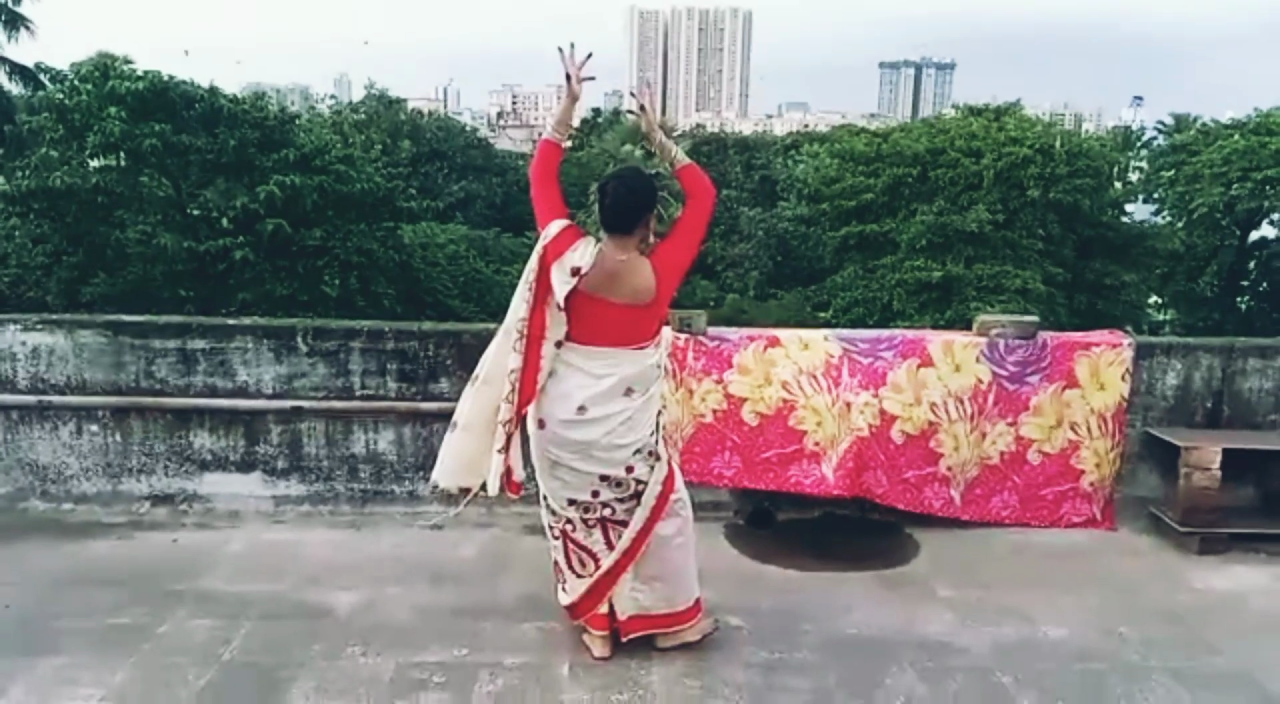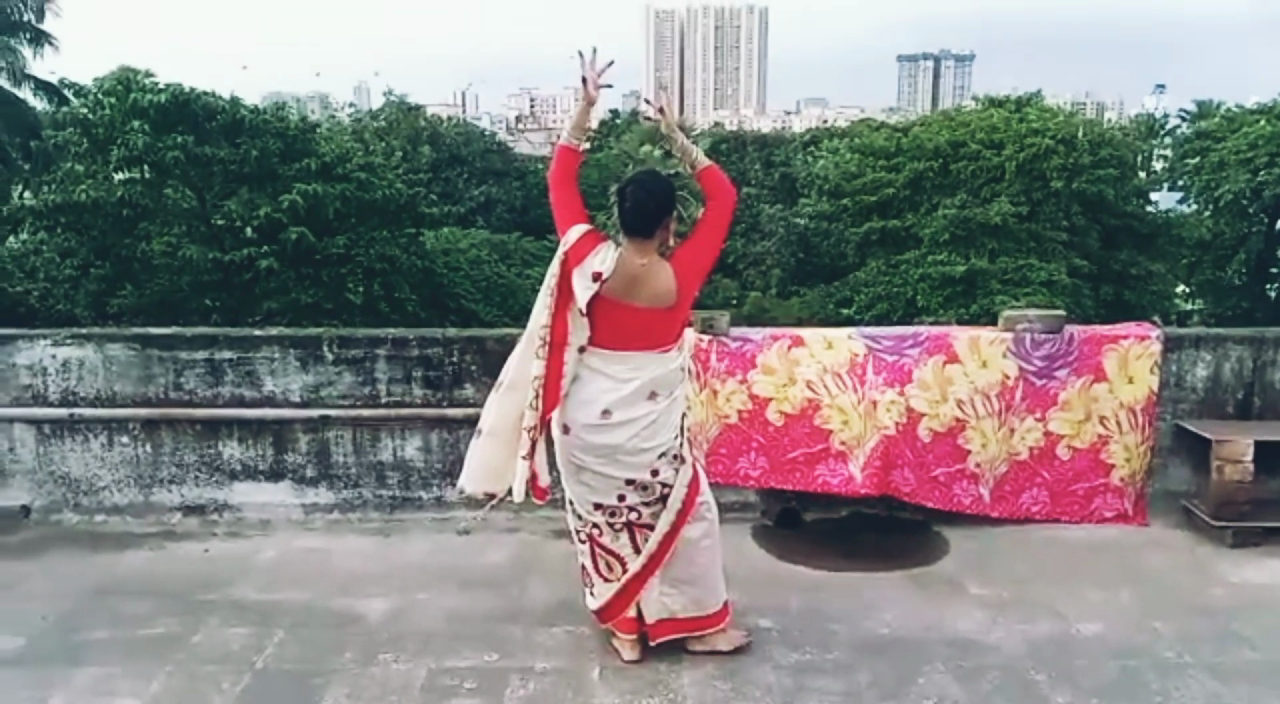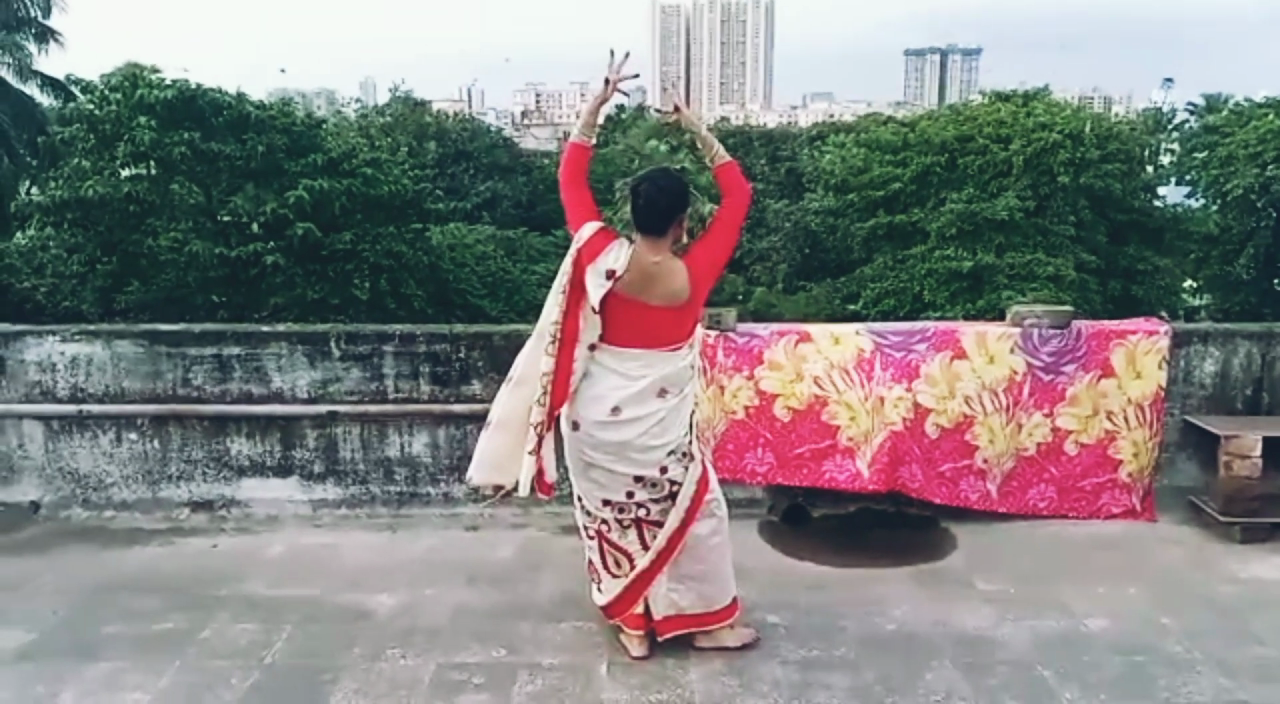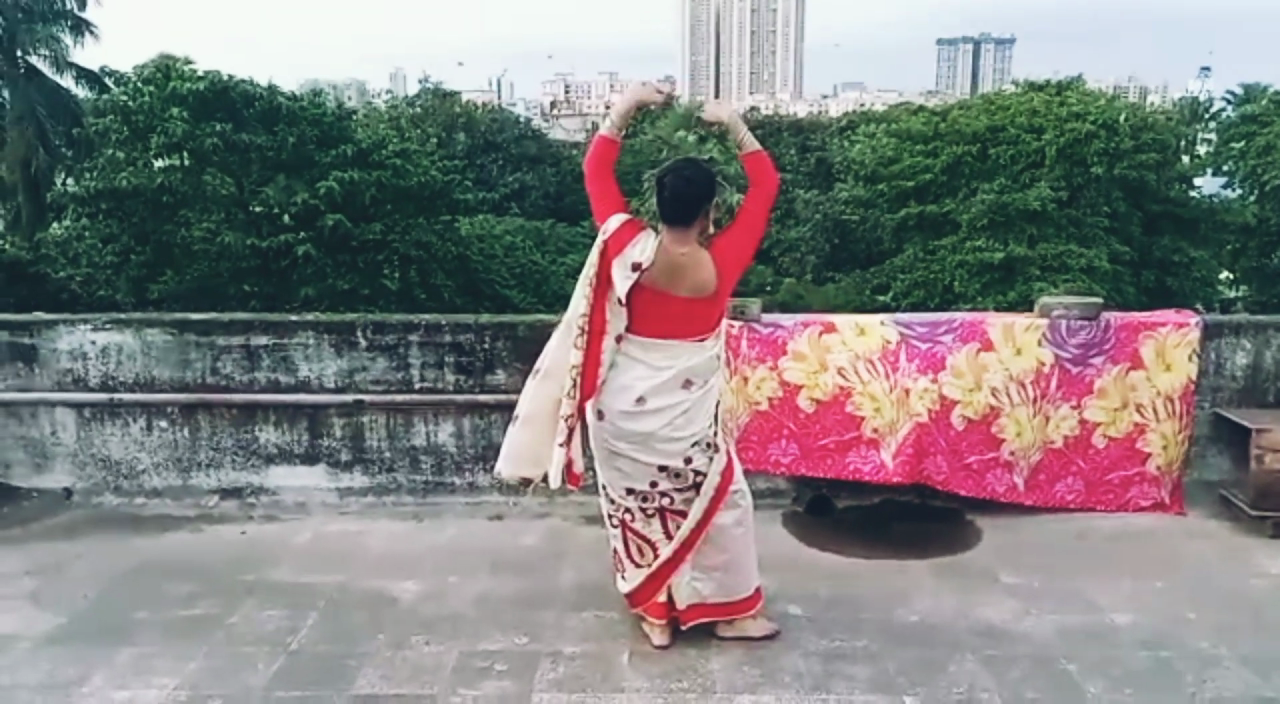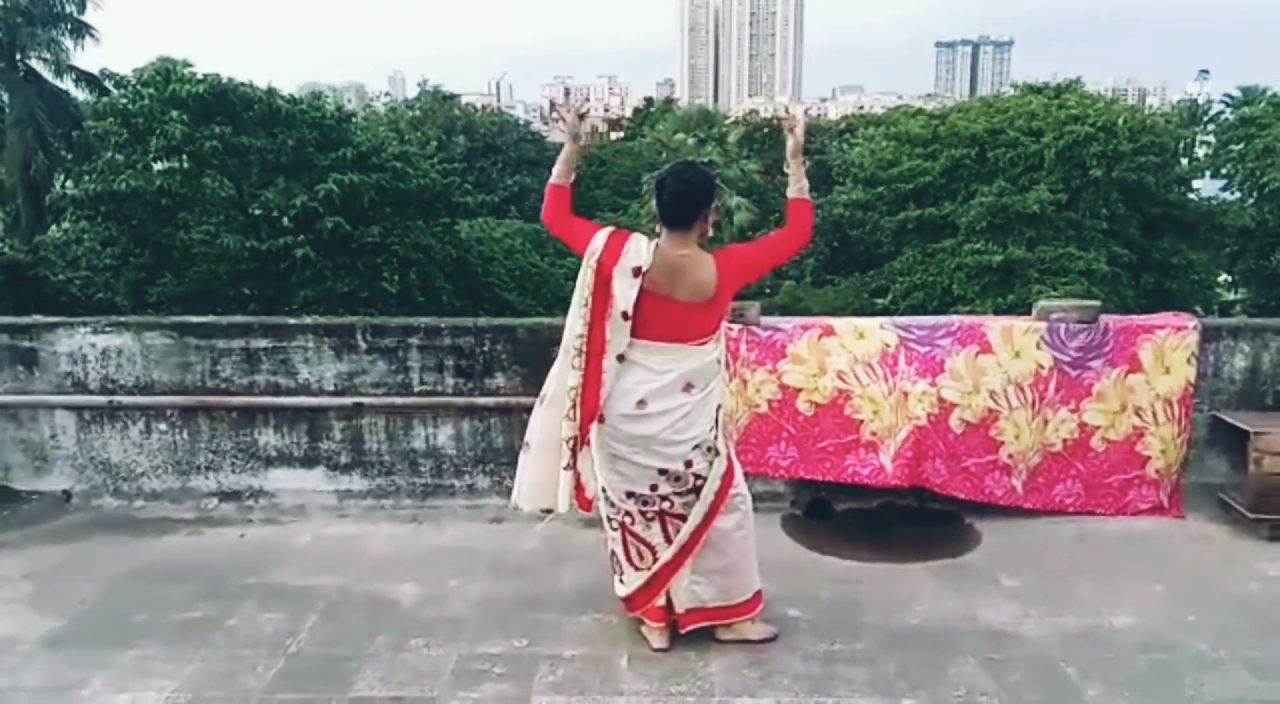
dt=1s
person 1, frame 1
left shoulder: (569, 258)
right shoulder: (660, 273)
left elbow: (542, 176)
right elbow: (702, 195)
left wrist: (569, 104)
right wrist: (657, 135)
left hip: (563, 420)
right hip: (626, 427)
left knee: (576, 519)
right knee: (660, 511)
left ankle: (595, 624)
right ankle: (670, 617)
person 1, frame 2
left shoulder: (589, 262)
right shoulder: (680, 277)
left elbow: (560, 182)
right elbow: (723, 197)
left wrist: (586, 106)
right wrist: (675, 136)
left hip: (587, 425)
right hip: (651, 430)
left knee: (603, 523)
right knee: (687, 516)
left ankle: (624, 629)
right ankle: (702, 624)
person 1, frame 3
left shoulder: (601, 259)
right shoulder: (693, 275)
left elbow: (571, 178)
right elbow: (738, 195)
left wrist: (597, 104)
right wrist: (698, 131)
left hip: (596, 422)
right hip: (659, 428)
left knee: (612, 519)
right knee: (697, 512)
left ankle: (632, 624)
right ankle: (708, 620)
person 1, frame 4
left shoulder: (627, 249)
right shoulder: (720, 266)
left elbow: (596, 170)
right elbow: (766, 184)
left wrist: (628, 106)
right wrist: (734, 124)
left hip: (622, 413)
right hip: (685, 420)
left knee: (635, 509)
right knee: (721, 503)
left ankle: (654, 614)
right ankle: (731, 610)
person 1, frame 5
left shoulder: (622, 256)
right shoulder: (722, 270)
left elbow: (555, 215)
right elbow: (798, 232)
left wrist: (572, 148)
right wrist: (795, 162)
left hip: (625, 416)
right hip: (687, 423)
left knee: (635, 512)
right knee: (720, 506)
left ankle: (653, 617)
right ankle: (730, 613)
